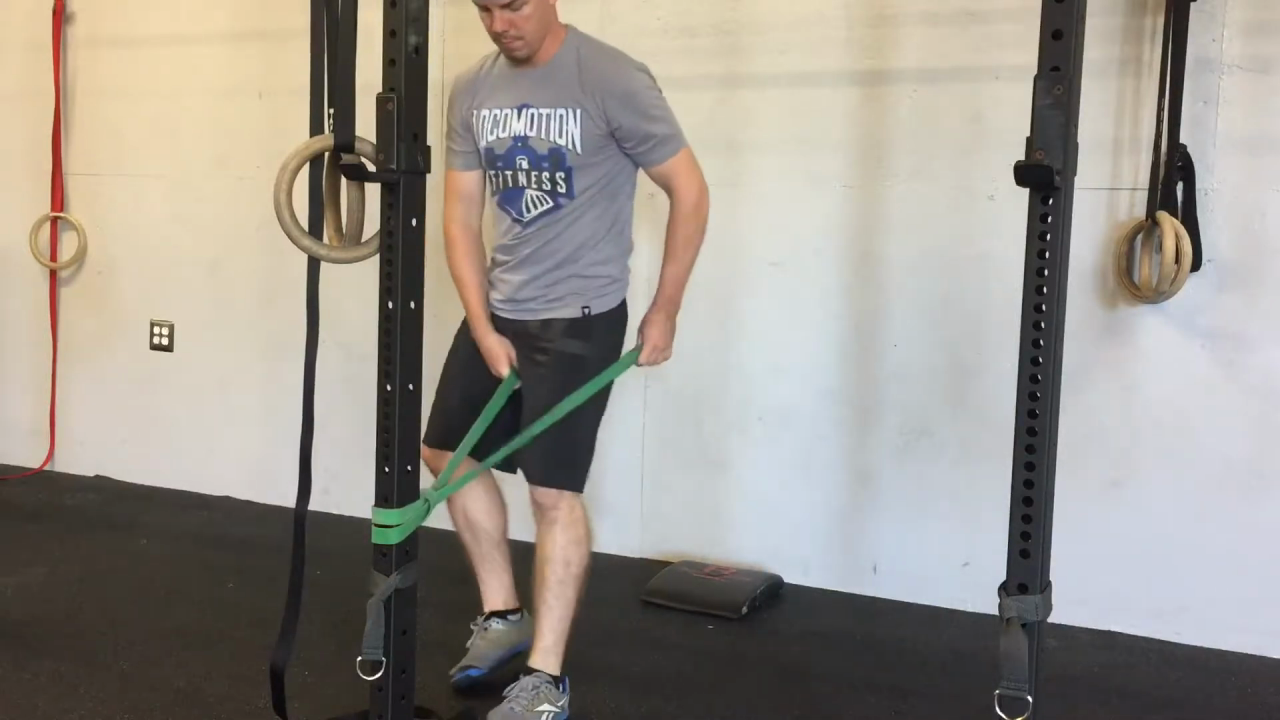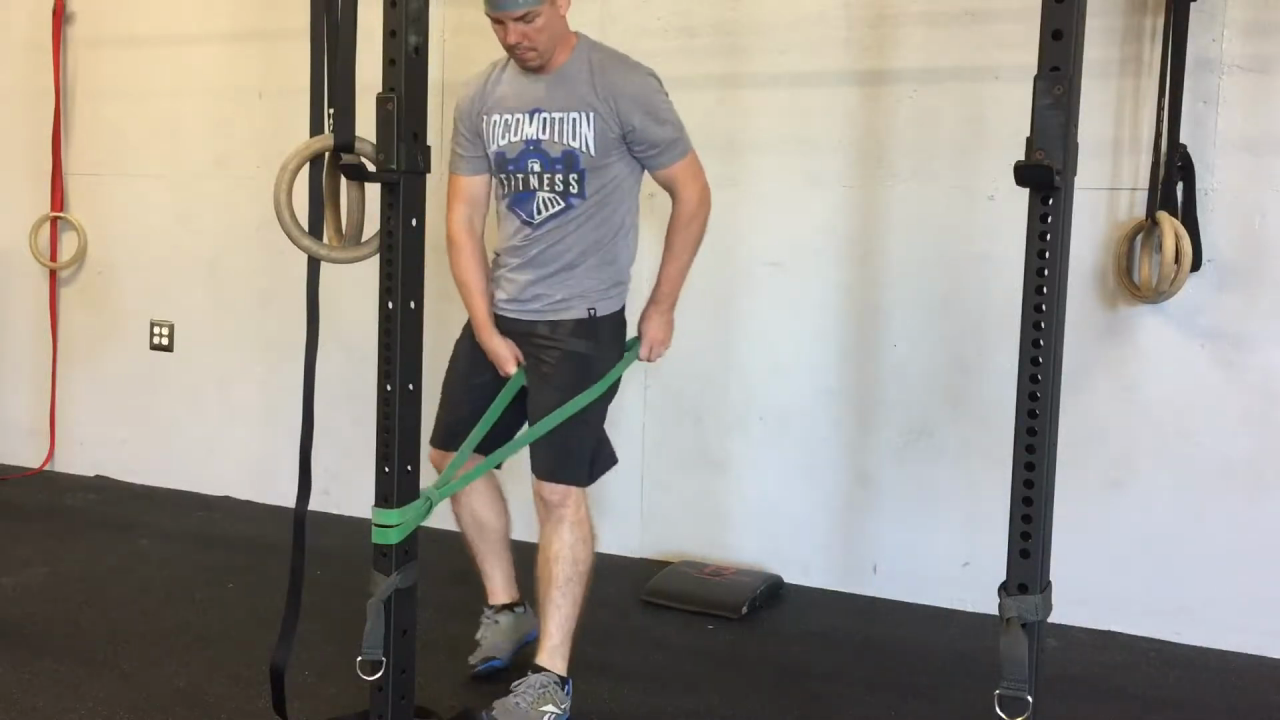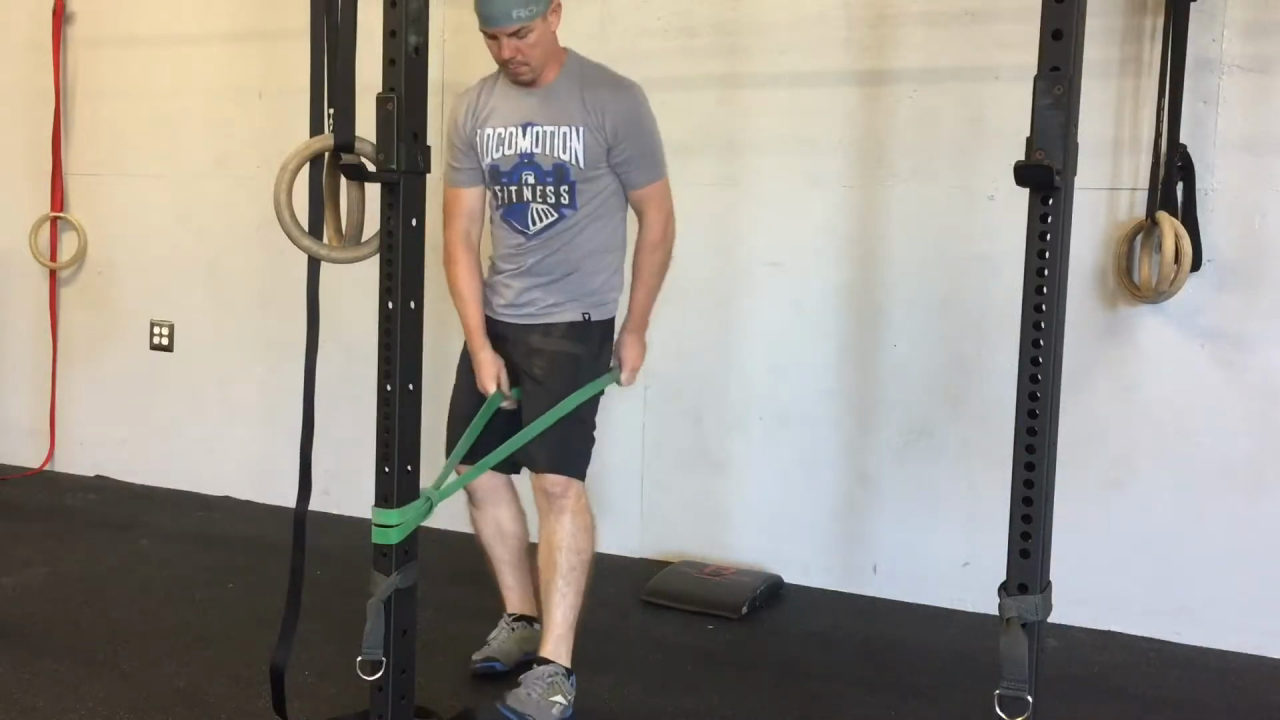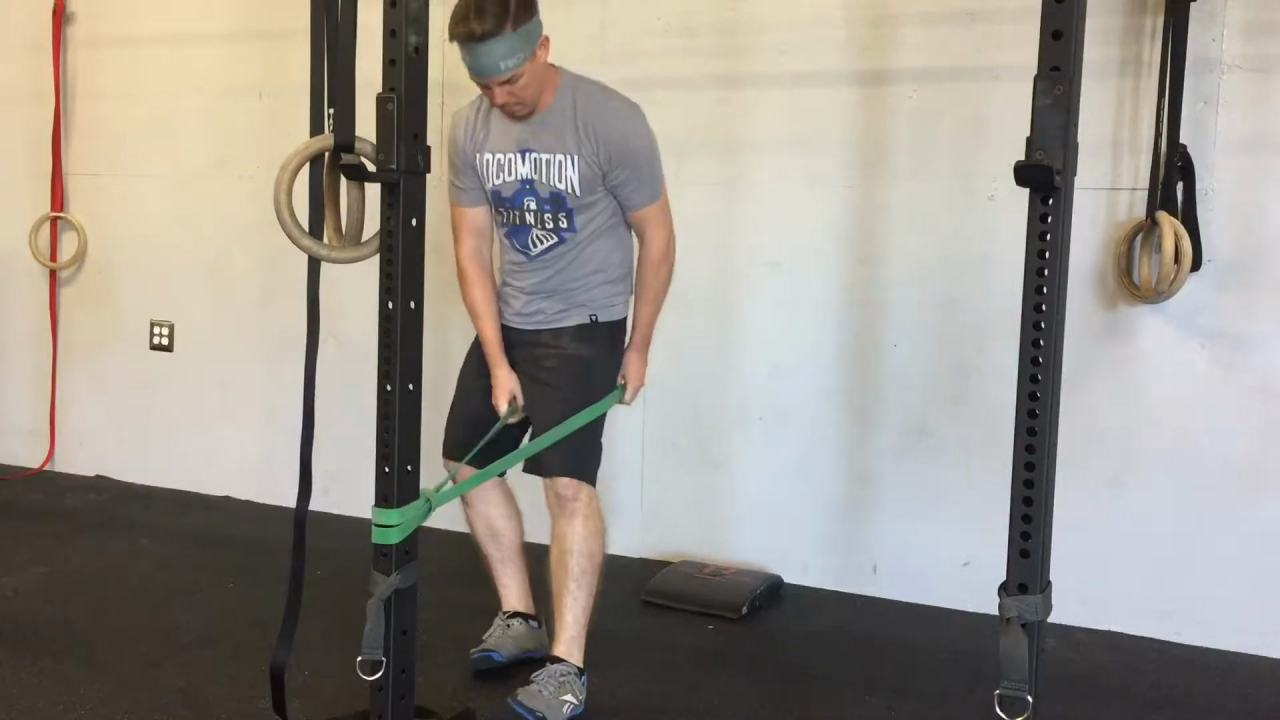
dt=0.3s
person 1, frame 1
left shoulder: (613, 80)
right shoulder: (471, 91)
left elbow: (689, 192)
right elbow: (460, 215)
left wrist: (664, 311)
right wrist: (484, 328)
left hip: (578, 319)
right hip: (500, 310)
left knee: (554, 493)
right knee: (446, 453)
right ankle: (503, 614)
person 1, frame 2
left shoulder: (623, 87)
right shoulder: (481, 96)
left elbow: (692, 194)
right elbow: (463, 220)
left wrist: (662, 306)
right wrist: (486, 330)
left hip: (581, 322)
right hip: (500, 313)
left knee: (558, 491)
right knee: (452, 455)
right ankle: (508, 608)
person 1, frame 3
left shoulder: (613, 102)
right shoulder: (473, 109)
left elbow: (655, 220)
right elbow: (461, 235)
left wrist: (635, 327)
right wrist: (479, 344)
left hip: (574, 323)
right hip: (497, 320)
left knee: (557, 481)
right knee: (480, 473)
right ankle: (522, 620)
person 1, frame 4
left shoulder: (611, 121)
right shoulder: (469, 129)
left elbow: (655, 239)
right elbow: (471, 252)
left wrist: (638, 348)
right wrist: (497, 362)
left hip: (583, 327)
right hip: (507, 324)
left knee: (567, 484)
right knee: (468, 466)
right ankle: (520, 618)
